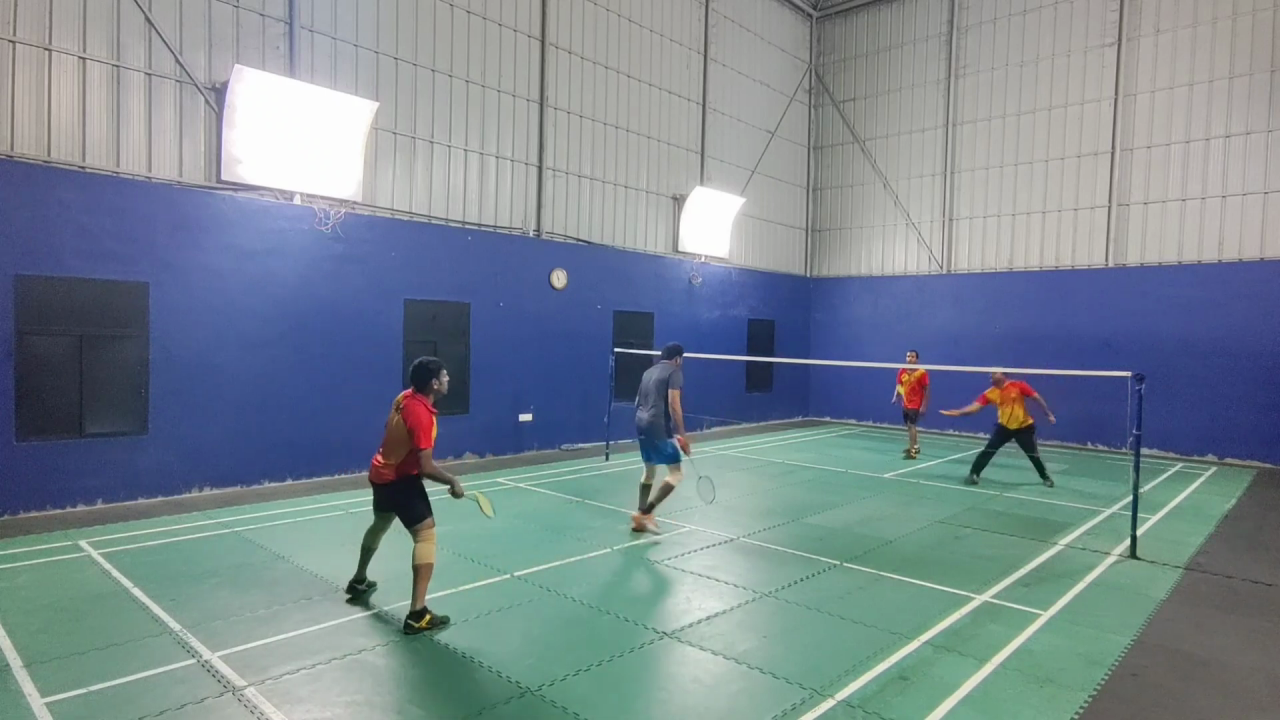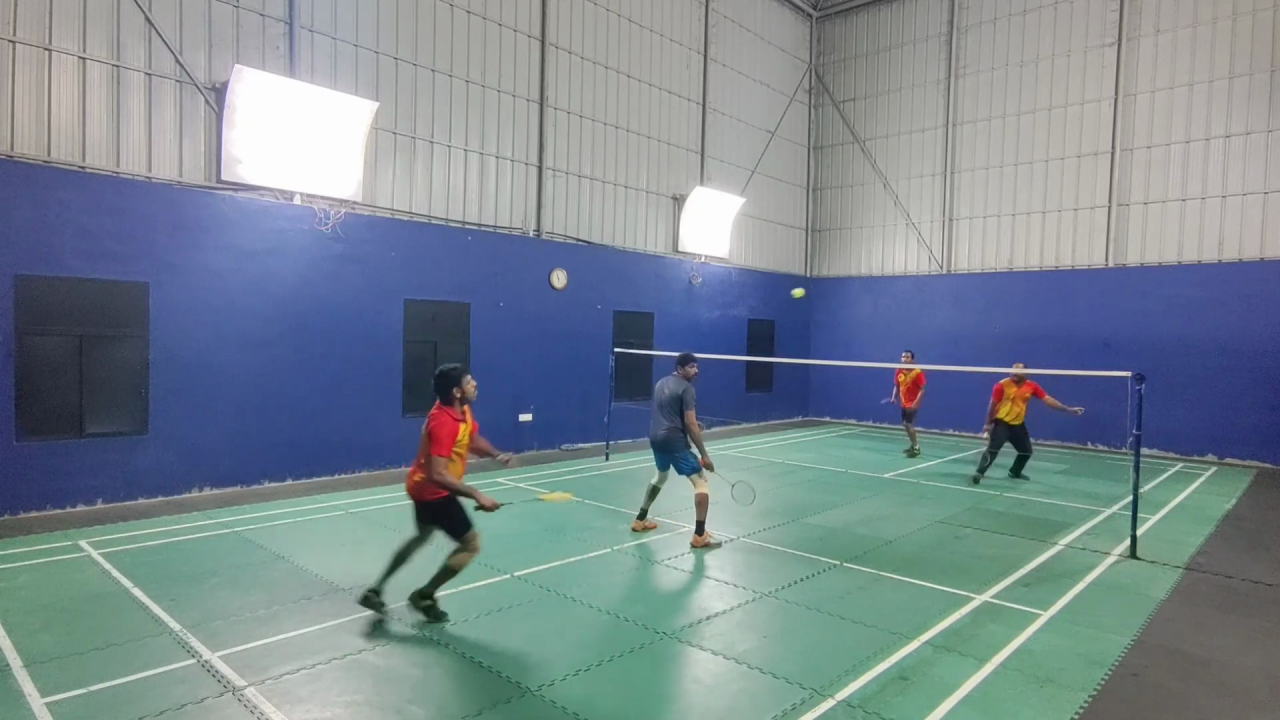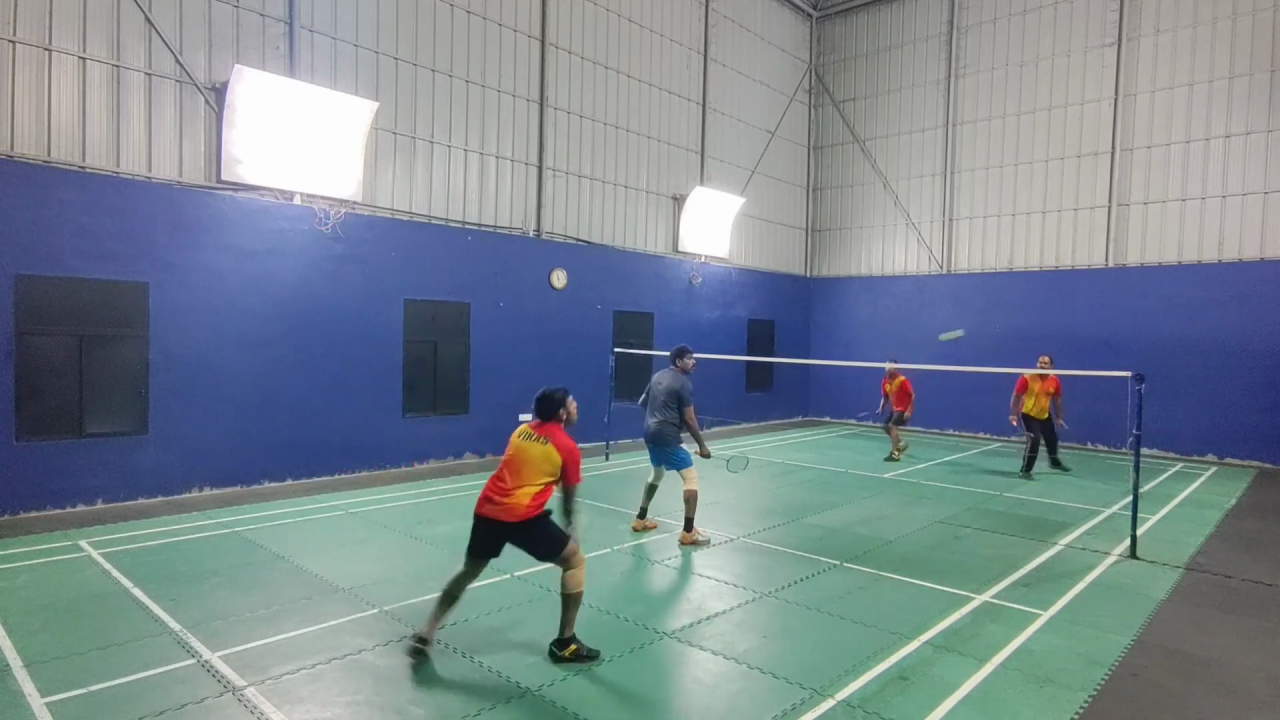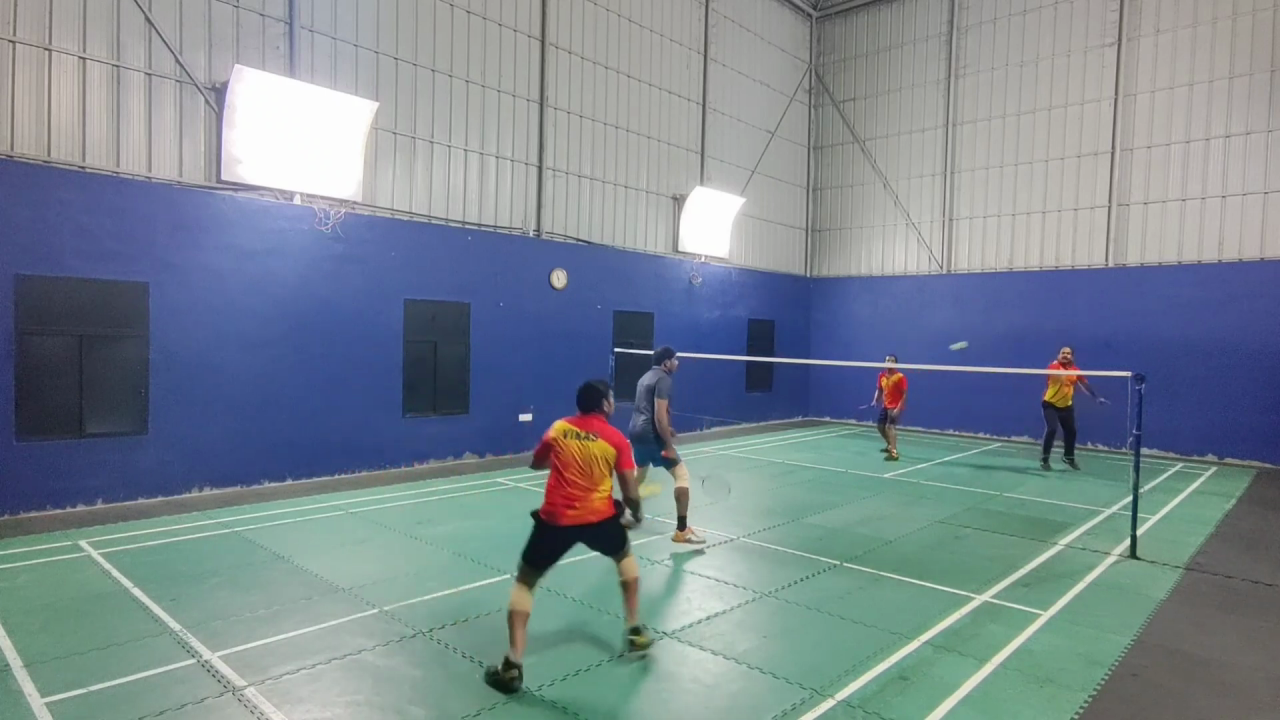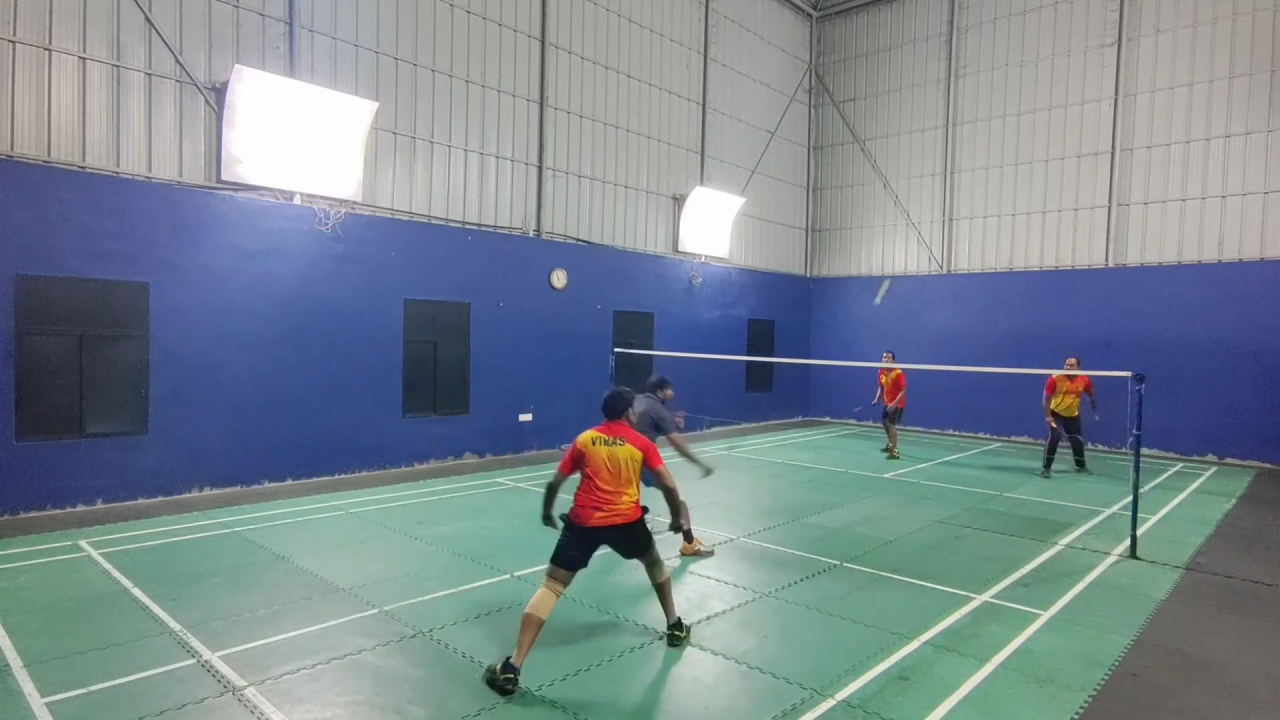
dt=0.5s
person 1, frame 1
left shoulder: (406, 397)
right shoulder: (422, 415)
right elbow: (426, 467)
right wrist: (453, 482)
left hip: (381, 473)
right hip: (400, 479)
left knee: (380, 525)
right knee: (426, 536)
left ankle: (359, 581)
right ankle: (417, 613)
person 1, frame 2
left shoulder: (462, 410)
right shoulder: (443, 423)
left elbow: (474, 440)
right elbow: (437, 475)
left wrist: (497, 455)
right wrist: (477, 495)
left hip: (421, 486)
right hip: (434, 492)
left knee: (421, 538)
right knee: (470, 545)
left ankle: (377, 591)
right ankle: (425, 596)
person 1, frame 3
left shoulder: (522, 430)
right shoulder: (568, 448)
right elbow: (568, 498)
right wrist: (569, 519)
left hip: (487, 510)
right hip: (524, 517)
left knee: (469, 572)
right knee: (575, 561)
left ankle: (426, 635)
right ankle: (565, 644)
person 1, frame 4
left shoulder: (558, 429)
right shoulder: (616, 439)
left elbow: (536, 464)
right elbow: (630, 494)
right wrist: (636, 514)
left hip: (555, 519)
right hip: (598, 518)
left knee: (524, 583)
right knee: (625, 556)
left ankle: (513, 664)
right ankle: (634, 630)
person 1, frame 5
left shoulder: (585, 439)
right shoulder: (641, 443)
left elbow: (555, 481)
right elbow: (670, 487)
left wrist: (546, 512)
right wrist: (676, 519)
left hip: (582, 521)
right hip: (625, 520)
left knee: (551, 588)
right knee: (654, 562)
left ankle: (512, 667)
right ankle: (675, 626)
person 2, frame 1
left shoulder: (648, 372)
right shoulder: (674, 372)
left elbow: (638, 402)
right elbow: (674, 404)
right wrist: (682, 434)
left hip: (642, 425)
right hip: (659, 428)
left knee: (649, 471)
right knee: (677, 472)
left ankle: (640, 517)
right ankle: (646, 512)
person 2, frame 2
left shoulder: (661, 383)
right shoulder: (686, 389)
right elbow: (691, 425)
left wrist: (693, 424)
right wrist: (704, 455)
left hip: (656, 438)
right hip: (674, 441)
left knee: (660, 477)
right knee: (701, 481)
left ankle: (640, 519)
right ankle: (700, 535)
person 2, frame 3
left shoulder: (657, 376)
right shoulder: (683, 383)
left elbow: (642, 402)
right elbow: (689, 420)
right wrist: (702, 445)
left hip: (650, 433)
right hip: (667, 436)
left knee: (657, 474)
right knee: (690, 477)
left ankle: (641, 519)
right ankle: (688, 532)
person 2, frame 4
left shoulder: (646, 377)
right shoulder: (663, 379)
right elbow: (659, 415)
left wrist: (666, 429)
right wrist: (669, 446)
left hip: (636, 432)
right hip: (651, 436)
left knee: (640, 474)
right knee: (681, 474)
right ankle: (682, 530)
person 2, frame 5
left shoulder: (636, 403)
right shoulder: (659, 412)
right elbow: (679, 444)
left wrist: (671, 422)
right wrist: (701, 464)
right ankle: (689, 543)
